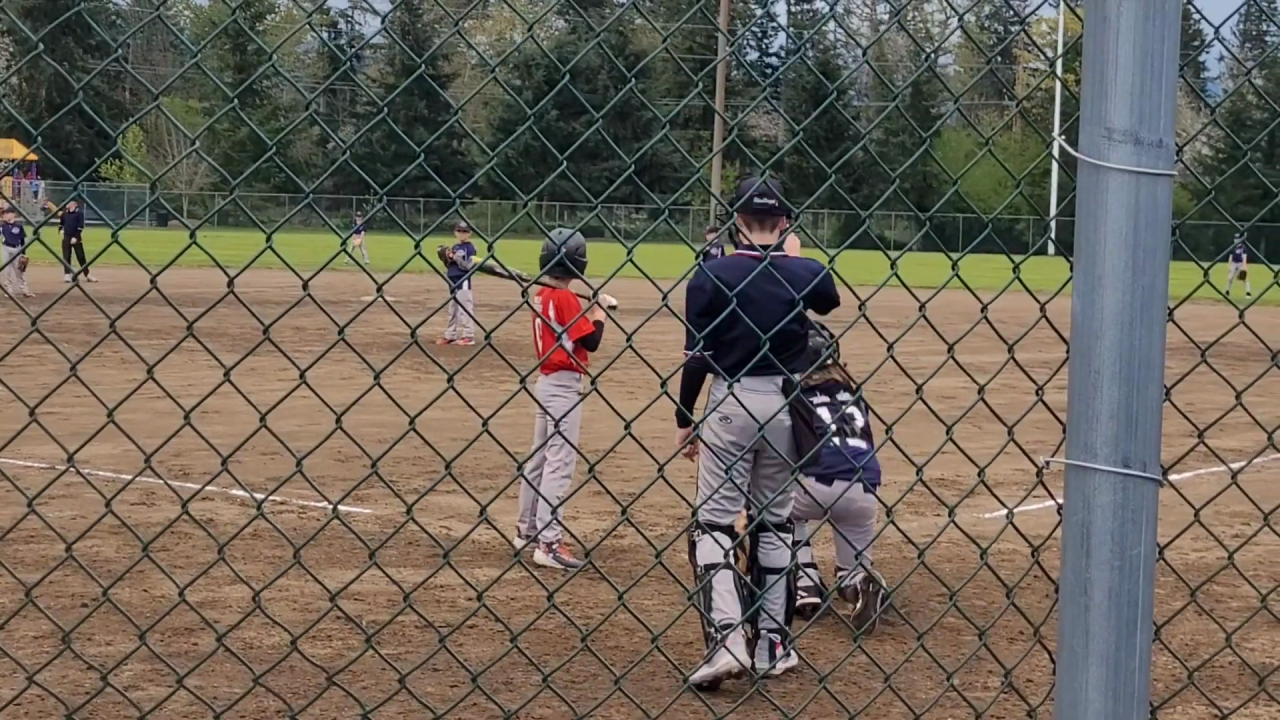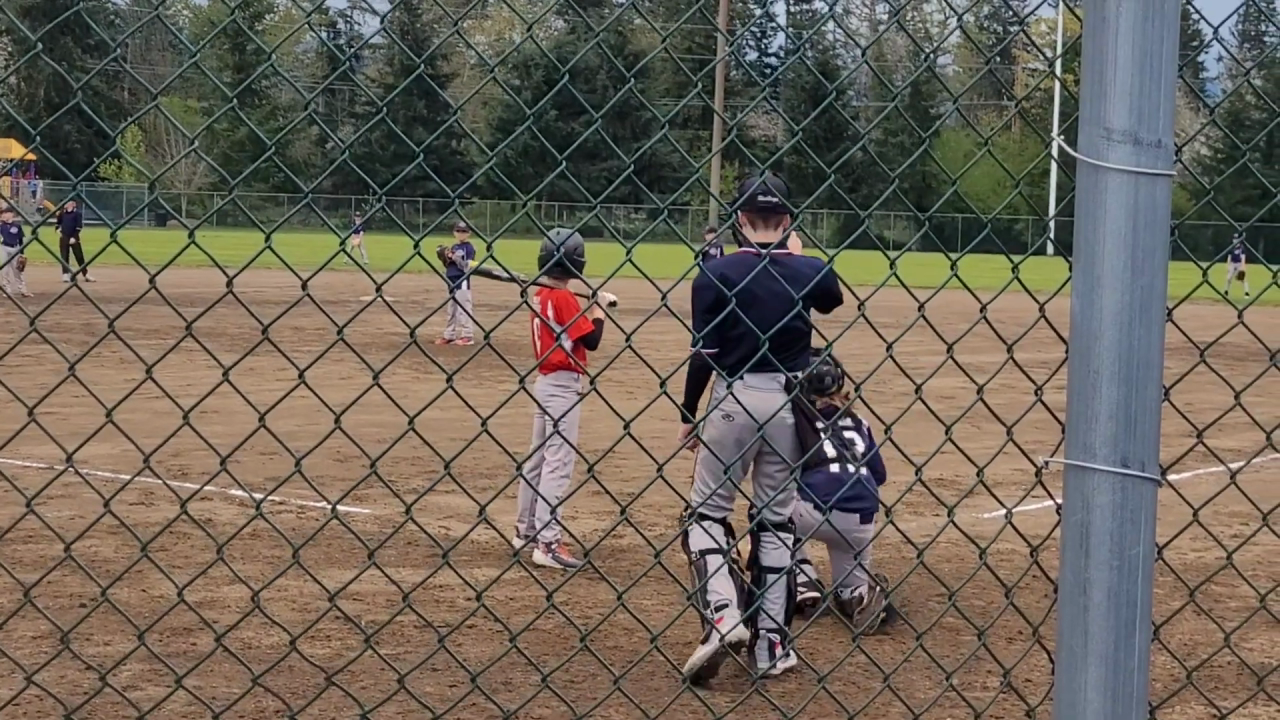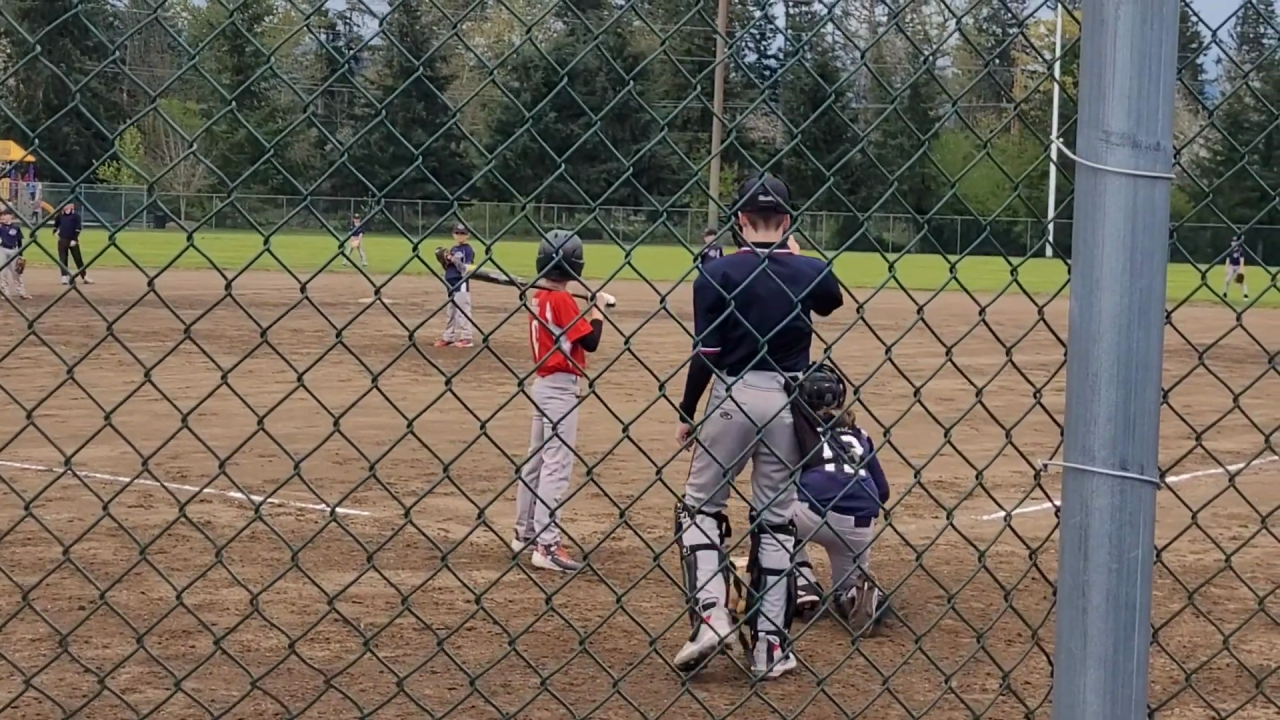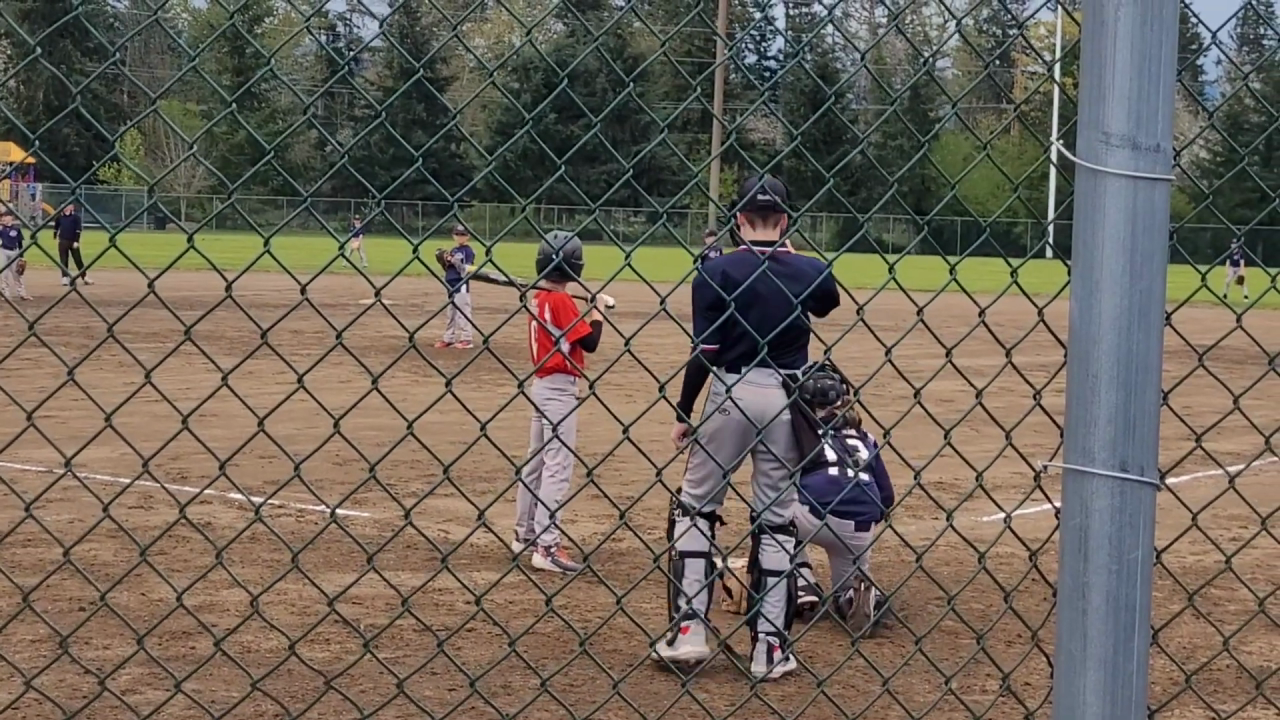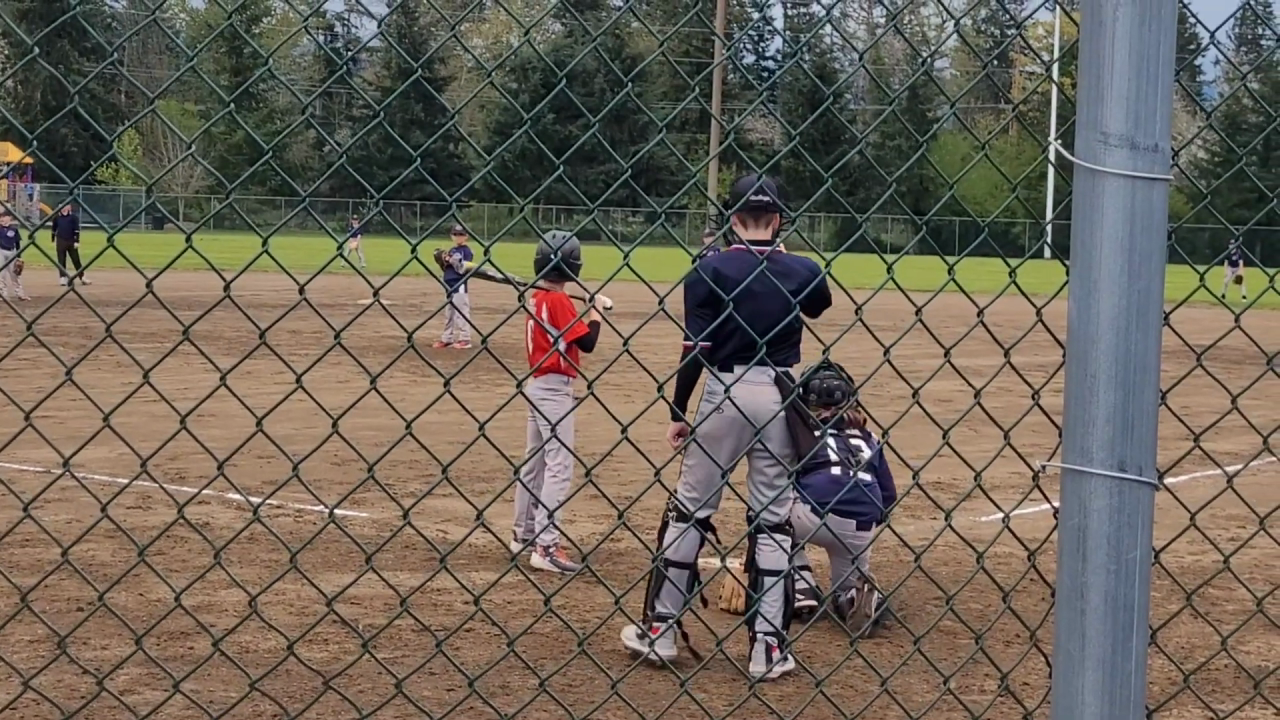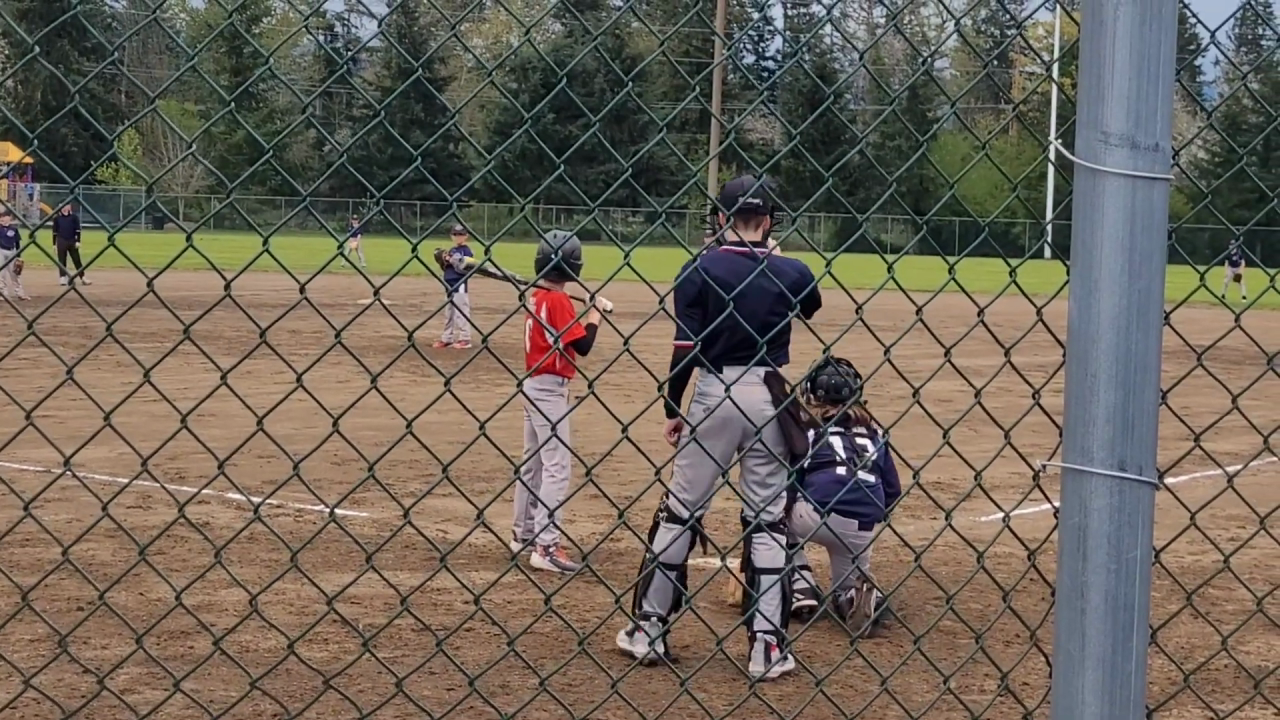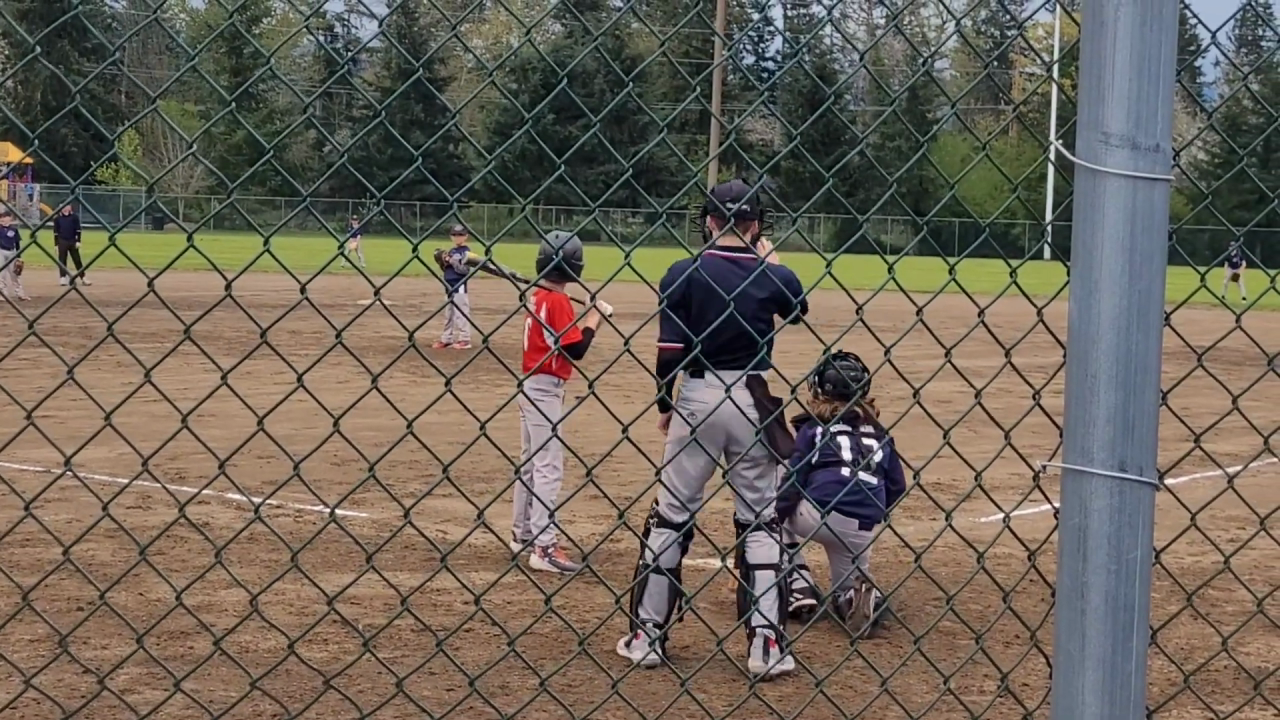
dt=0.1s
person 1, frame 1
left shoulder: (710, 275)
right shoulder: (807, 273)
left elbow: (697, 358)
right elbow: (828, 301)
left wrist: (684, 419)
left hip: (730, 404)
right hip: (784, 405)
left knee: (712, 521)
right knee: (774, 523)
left ankle: (728, 634)
right ankle: (770, 643)
person 1, frame 2
left shoulder: (715, 273)
right shoulder: (810, 272)
left elbow: (702, 355)
right elbow: (831, 300)
left wrist: (687, 415)
left hip: (733, 401)
right hip: (786, 403)
left knee: (706, 513)
right knee: (775, 522)
left ankle: (723, 614)
right ankle: (771, 642)
person 1, frame 3
left shoulder: (717, 272)
right shoulder: (811, 272)
left elbow: (704, 354)
right elbow: (831, 302)
left wrist: (686, 413)
left hip: (731, 399)
right hip: (785, 402)
left knee: (698, 509)
right knee: (777, 522)
left ankle: (710, 618)
right ankle: (769, 645)
person 1, frame 4
left shoulder: (716, 271)
right shoulder: (810, 272)
left elbow: (702, 353)
right elbow: (829, 302)
left wrist: (683, 413)
left hip: (731, 397)
right hip: (785, 401)
left knee: (694, 509)
right knee: (776, 523)
left ankle: (690, 628)
right ankle: (770, 646)
person 1, frame 5
left shoulder: (707, 269)
right shoulder: (802, 270)
left elbow: (694, 350)
right elbow: (820, 305)
left wrist: (677, 413)
left hip: (722, 396)
right hip: (776, 399)
left knee: (687, 511)
right knee: (772, 522)
left ankle: (662, 630)
right ankle: (768, 647)
person 1, frame 6
left shoulder: (698, 270)
right shoulder: (792, 272)
left elbow: (685, 350)
right elbow: (810, 307)
left wrist: (672, 410)
left hip: (713, 395)
right hip: (767, 399)
left knee: (679, 512)
right knee: (767, 521)
left ankle: (649, 629)
right ankle: (767, 646)
person 1, frame 7
left shoulder: (682, 274)
right shoulder: (776, 277)
left elbow: (668, 353)
right elbow: (799, 312)
left wrist: (665, 405)
left hip: (697, 398)
right hip: (751, 402)
left knee: (670, 517)
right knee: (760, 522)
left ankle: (647, 636)
right ankle: (766, 645)
person 2, frame 1
left shoulder: (542, 296)
right shoulder: (565, 298)
right elbow: (591, 342)
left wrist: (593, 310)
right wrist: (599, 310)
left hip: (547, 382)
right hip: (564, 386)
left knee: (539, 460)
right knee: (559, 465)
left ankle: (527, 531)
right ankle: (549, 544)
person 2, frame 2
left shoulder: (541, 296)
right shoulder: (563, 298)
right elbow: (591, 341)
left wrist: (593, 308)
right wrist: (598, 308)
left hip: (546, 383)
right hip: (562, 386)
left knee: (537, 461)
right knee: (558, 465)
left ankle: (526, 531)
right ankle: (548, 544)
person 2, frame 3
left shoulder: (539, 297)
right shoulder: (562, 299)
right elbow: (590, 342)
left wrist: (593, 309)
right wrist: (598, 309)
left hip: (544, 385)
right hip: (560, 388)
left knee: (536, 463)
right knee: (557, 468)
left ankle: (525, 534)
right ankle: (547, 546)
person 2, frame 4
left shoulder: (539, 299)
right shoulder: (561, 300)
right elbow: (589, 343)
left wrist: (591, 311)
right wrist: (597, 310)
left hip: (543, 386)
right hip: (559, 390)
left knee: (535, 465)
right knee: (557, 469)
left ankle: (526, 535)
right ankle: (547, 548)
person 2, frame 5
left shoulder: (537, 297)
right shoulder: (559, 300)
right elbow: (586, 343)
left wrist: (590, 312)
right wrist: (596, 312)
left hip: (538, 386)
right hip: (555, 389)
left knee: (534, 464)
right knee: (559, 469)
left ankle: (524, 535)
right ankle: (546, 547)
person 2, frame 6
left shoulder: (537, 297)
right shoulder: (558, 300)
right elbow: (582, 346)
left wrist: (590, 314)
right wrist: (595, 314)
left hip: (535, 385)
right hip: (550, 389)
left knee: (532, 464)
right knee: (556, 469)
left ankle: (523, 535)
right ankle: (546, 547)
person 2, frame 7
left shoulder: (538, 297)
right shoulder: (558, 301)
right elbow: (576, 350)
left wrist: (592, 319)
right wrist: (594, 317)
left hip: (532, 386)
right hip: (545, 389)
left knee: (530, 465)
right knee: (549, 469)
left ankle: (523, 535)
right ankle: (544, 548)
person 3, frame 1
left shoulder: (796, 396)
right shoulder: (853, 396)
left hip: (821, 487)
right hip: (864, 495)
left knee: (788, 511)
right knee: (852, 573)
left ankle: (806, 589)
right ankle: (862, 582)
person 3, frame 2
left shoulder: (799, 418)
right shoulder: (856, 422)
right elbow: (879, 474)
left hip: (814, 509)
right hip: (861, 519)
right knee: (849, 587)
left ankle: (804, 587)
right ankle: (863, 593)
person 3, frame 3
left shoulder: (798, 429)
right shoulder: (858, 434)
right elbow: (882, 490)
left hip: (813, 513)
right hip: (860, 524)
right knee: (847, 589)
left ankle: (804, 590)
right ankle: (860, 592)
person 3, frame 4
right shoulder: (863, 437)
right elbow: (887, 497)
left hip: (813, 516)
right hip: (860, 528)
right knee: (844, 592)
left ankle: (803, 590)
right ankle: (856, 595)
person 3, frame 5
right shoulder: (867, 435)
right elbow: (888, 495)
left hip: (816, 516)
right hip: (861, 529)
right knee: (845, 592)
left ankle: (803, 593)
right ankle: (859, 594)
person 3, frame 6
left shoulder: (807, 431)
right shoulder: (873, 433)
right elbow: (892, 492)
left hip: (818, 516)
right hip: (862, 528)
right knee: (845, 592)
left ankle: (801, 592)
right ankle: (858, 595)
person 3, frame 7
left shoulder: (814, 427)
right shoulder: (879, 431)
left elbow: (793, 483)
right elbow: (897, 488)
left hip: (820, 515)
right hip: (863, 528)
right knee: (846, 591)
left ankle: (798, 592)
right ankle: (859, 595)
